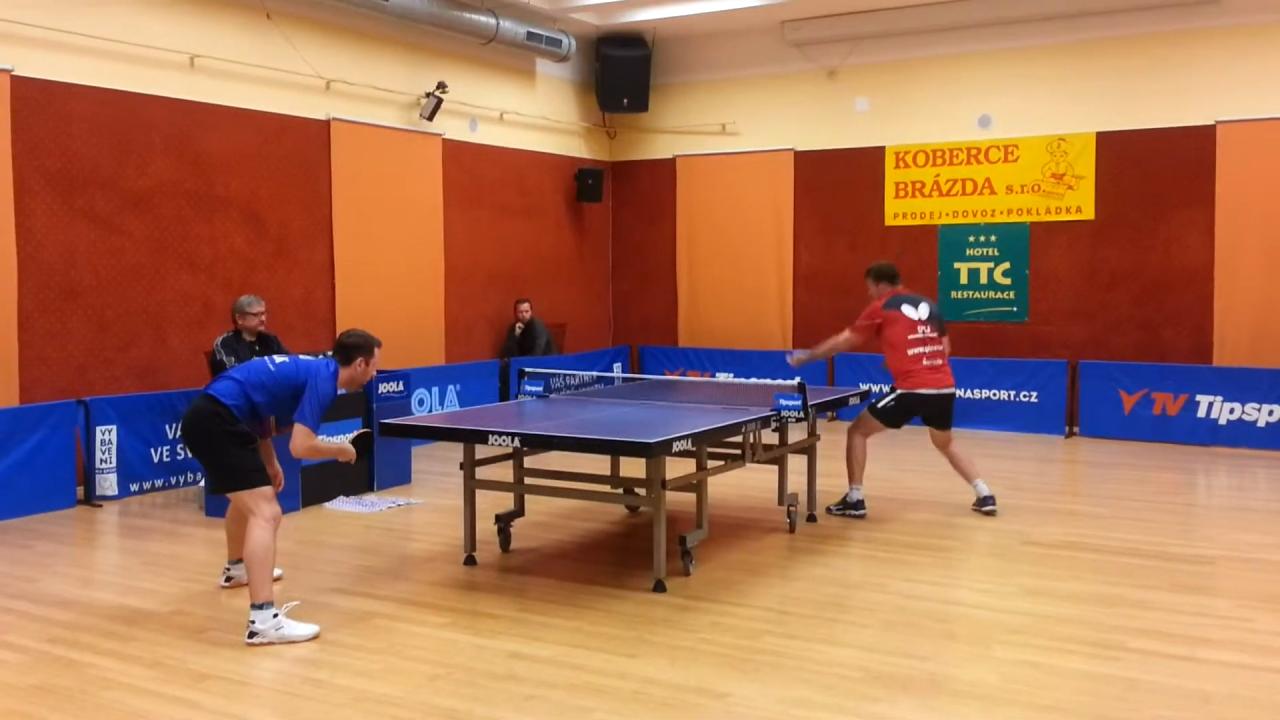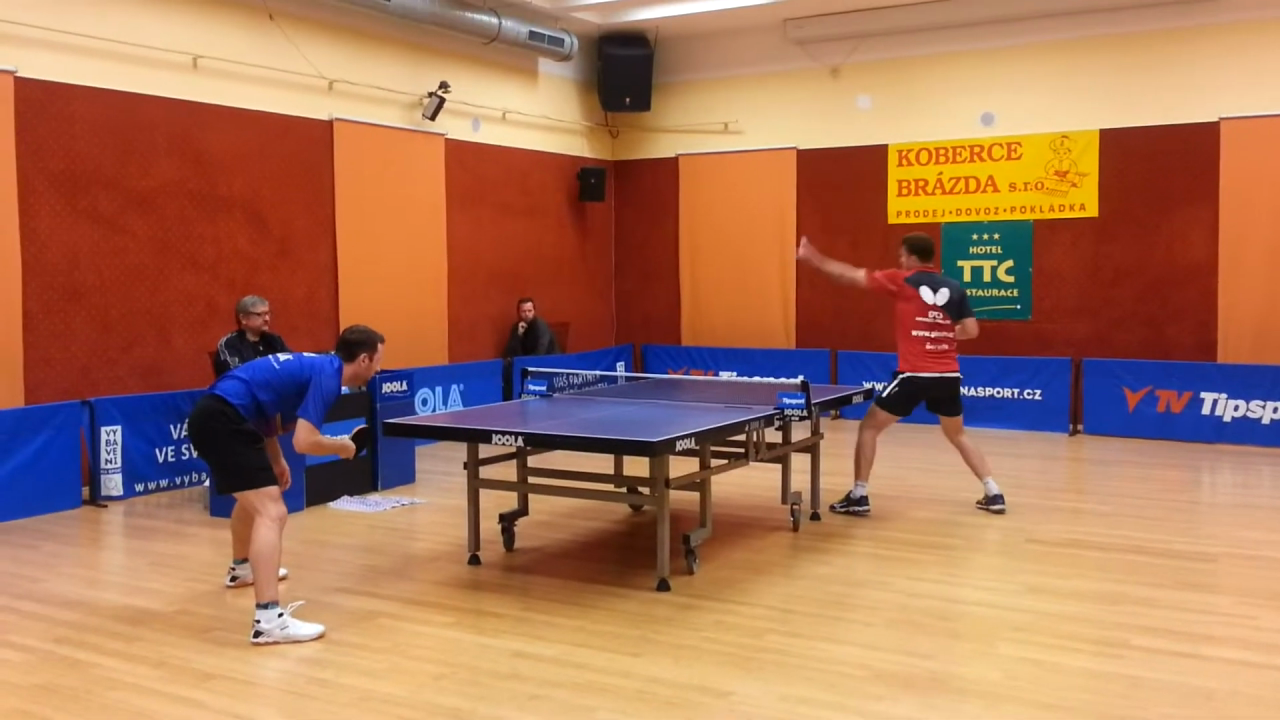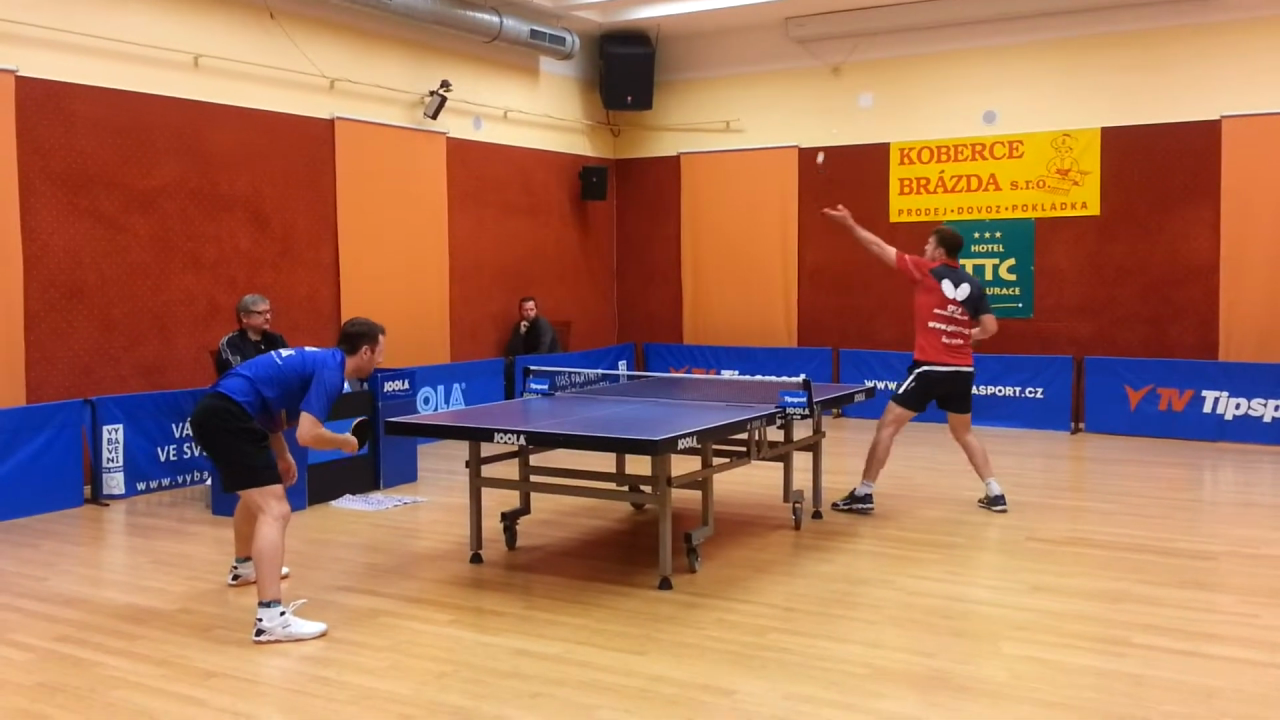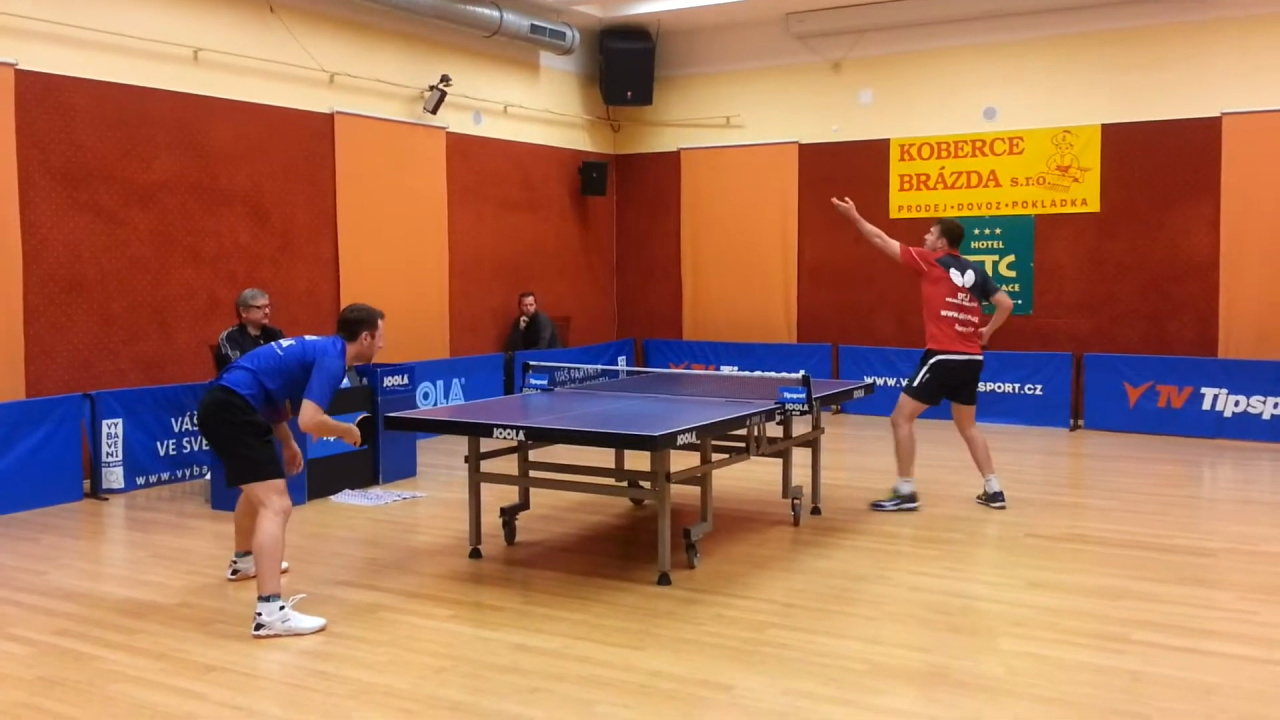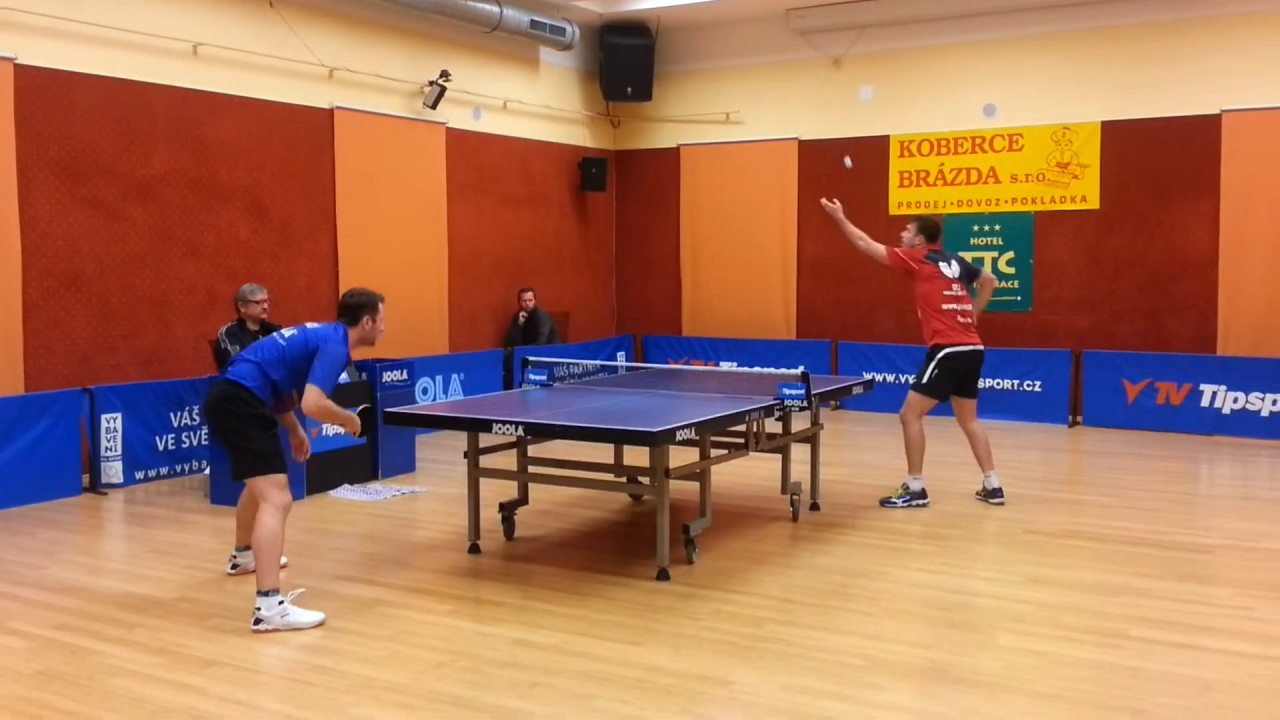
dt=0.2s
person 1, frame 1
left shoulder: (312, 368)
right shoulder: (323, 380)
right elbow: (301, 446)
left wrist: (269, 462)
right wrist: (341, 450)
left hip: (206, 414)
right hip: (218, 421)
left knee: (246, 497)
right knee: (265, 513)
left ankle: (236, 568)
right ankle: (263, 621)
person 1, frame 2
left shoulder: (316, 365)
right shoulder: (327, 376)
right elbow: (304, 441)
left wrist: (276, 460)
right wrist: (342, 446)
left hip: (211, 413)
right hip: (224, 420)
left knee: (252, 496)
right knee: (271, 513)
left ankle: (242, 567)
right ankle: (268, 620)
person 1, frame 3
left shoulder: (319, 359)
right shoulder: (331, 371)
right elbow: (307, 434)
left wrist: (281, 455)
right wrist: (344, 442)
left hip: (216, 410)
right hip: (228, 417)
left knee: (255, 494)
right knee: (275, 511)
left ankle: (244, 566)
right ankle: (271, 618)
person 1, frame 4
left shoulder: (319, 347)
right shoulder: (332, 359)
right elbow: (309, 420)
left wrist: (287, 443)
right wrist: (346, 431)
left hip: (221, 403)
right hip: (233, 410)
left knee: (258, 488)
right knee: (275, 505)
left ankle: (243, 560)
right ankle: (270, 612)
person 1, frame 5
left shoulder: (319, 334)
right shoulder: (335, 345)
right elbow: (313, 404)
left wrist: (295, 430)
right wrist: (348, 419)
left hip: (227, 396)
right hip: (240, 403)
left knee: (262, 481)
right knee: (276, 500)
left ankle: (243, 555)
right ankle: (269, 606)
person 2, frame 1
left shoulder: (881, 308)
right shoulder: (928, 305)
left elbow: (842, 342)
left wrist: (807, 355)
left hip: (912, 391)
right hip: (944, 390)
left knee: (858, 431)
right knee: (946, 445)
left ankle: (854, 499)
right ankle: (985, 495)
person 2, frame 2
left shoulder: (902, 280)
right shoulder: (955, 288)
left elbow: (853, 276)
right elbow: (971, 331)
left wrist: (815, 259)
left hip: (914, 375)
right hip: (948, 375)
left knee: (869, 427)
right knee: (958, 435)
left ankle: (858, 496)
right ankle: (993, 494)
person 2, frame 3
left shoulder: (925, 271)
right shoulder: (973, 286)
left elbow: (880, 247)
right elbow: (990, 327)
left wrist: (849, 223)
left hip: (929, 368)
right hip: (962, 370)
left knee: (887, 426)
right knee: (963, 433)
left ankle: (863, 493)
right ankle: (994, 494)
person 2, frame 4
left shoulder: (930, 261)
right shoulder: (975, 272)
left elbow: (882, 241)
right elbow: (1005, 304)
left wrist: (853, 216)
right wrist: (987, 330)
left hip: (942, 357)
right hip: (971, 358)
left knee: (900, 418)
right knee: (967, 425)
left ankle: (905, 492)
right ankle: (994, 490)
person 2, frame 5
left shoulder: (917, 257)
right shoulder: (955, 262)
left elbow: (867, 245)
right elbow: (989, 280)
left wrist: (840, 217)
left hip: (947, 350)
right hip: (971, 349)
left knee: (910, 414)
right knee: (968, 419)
left ankle: (915, 488)
right ankle: (992, 486)
